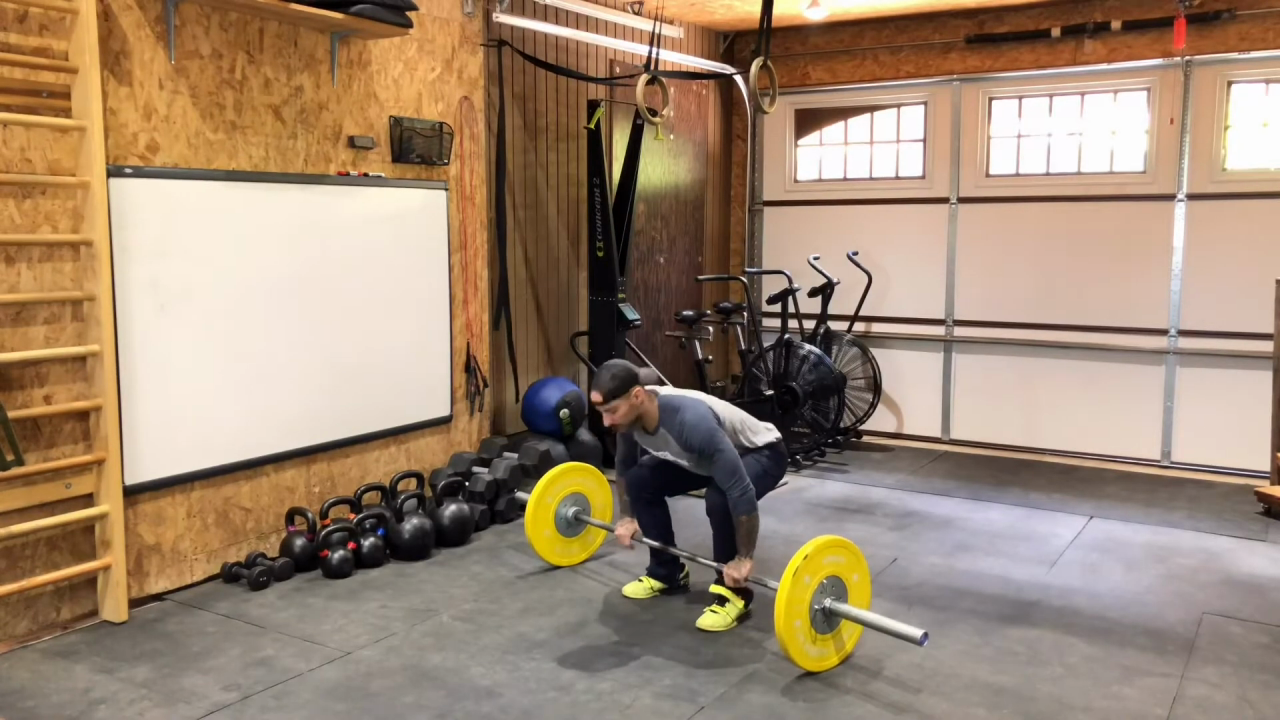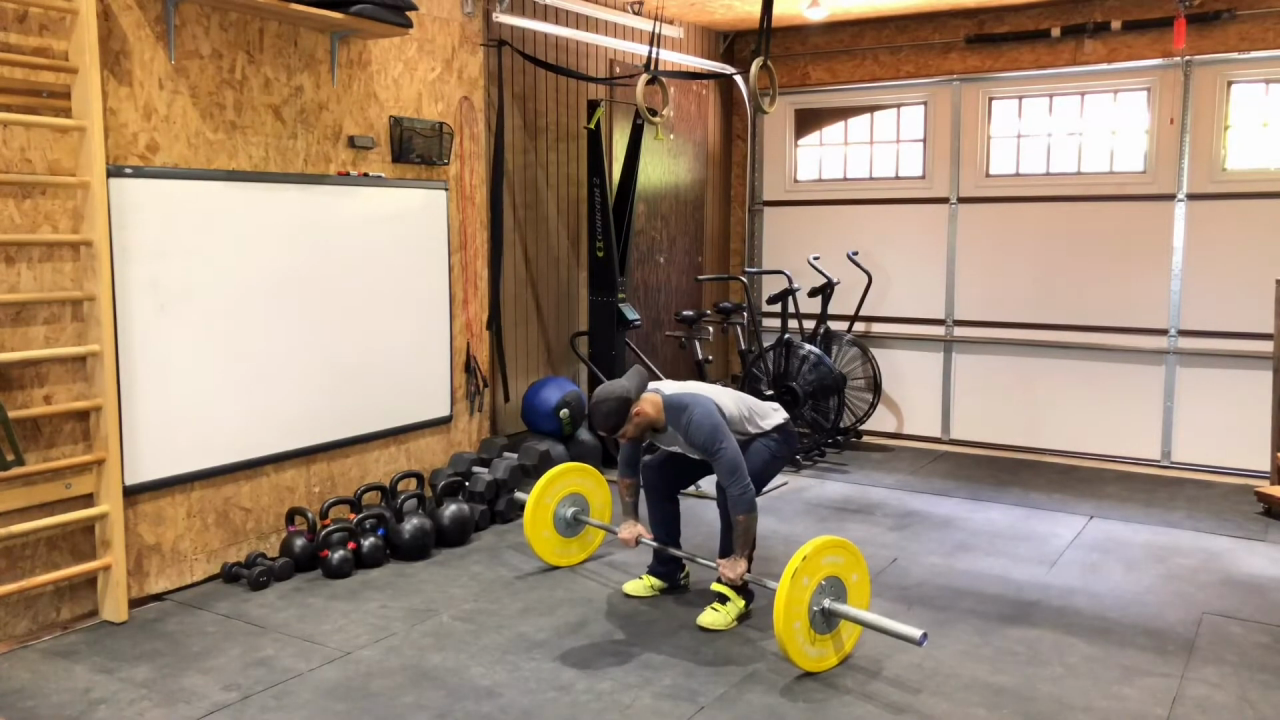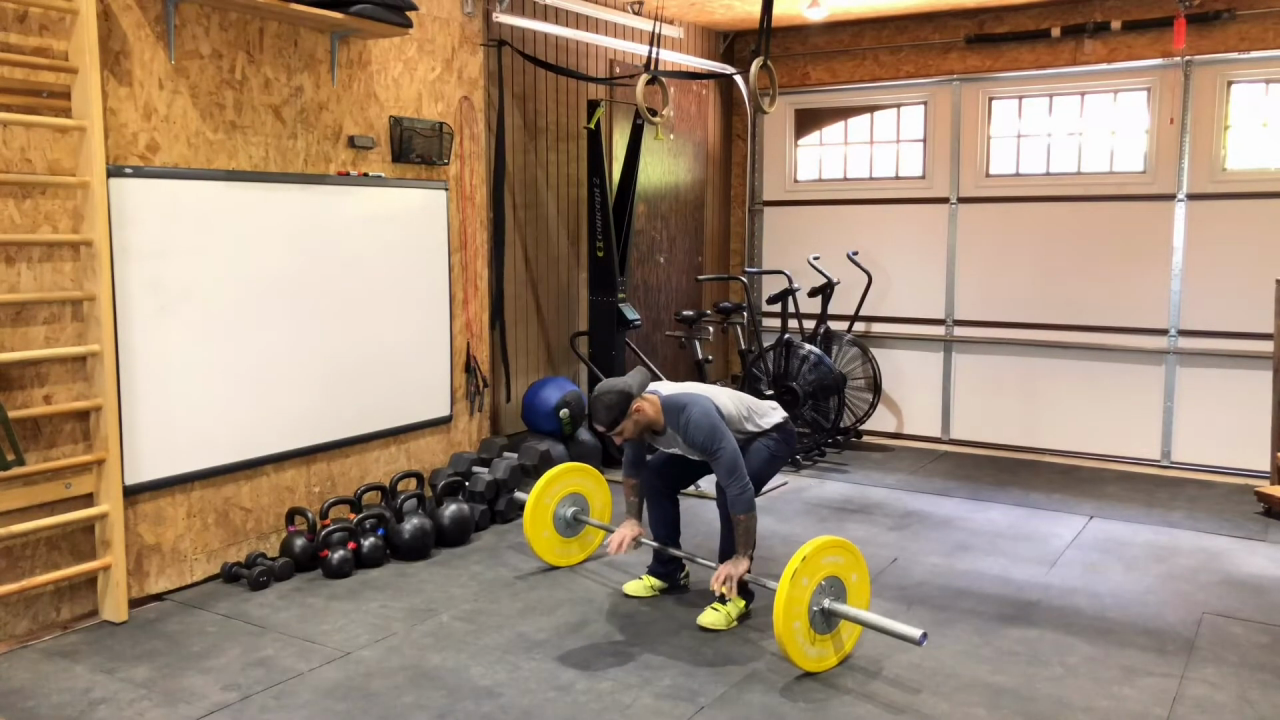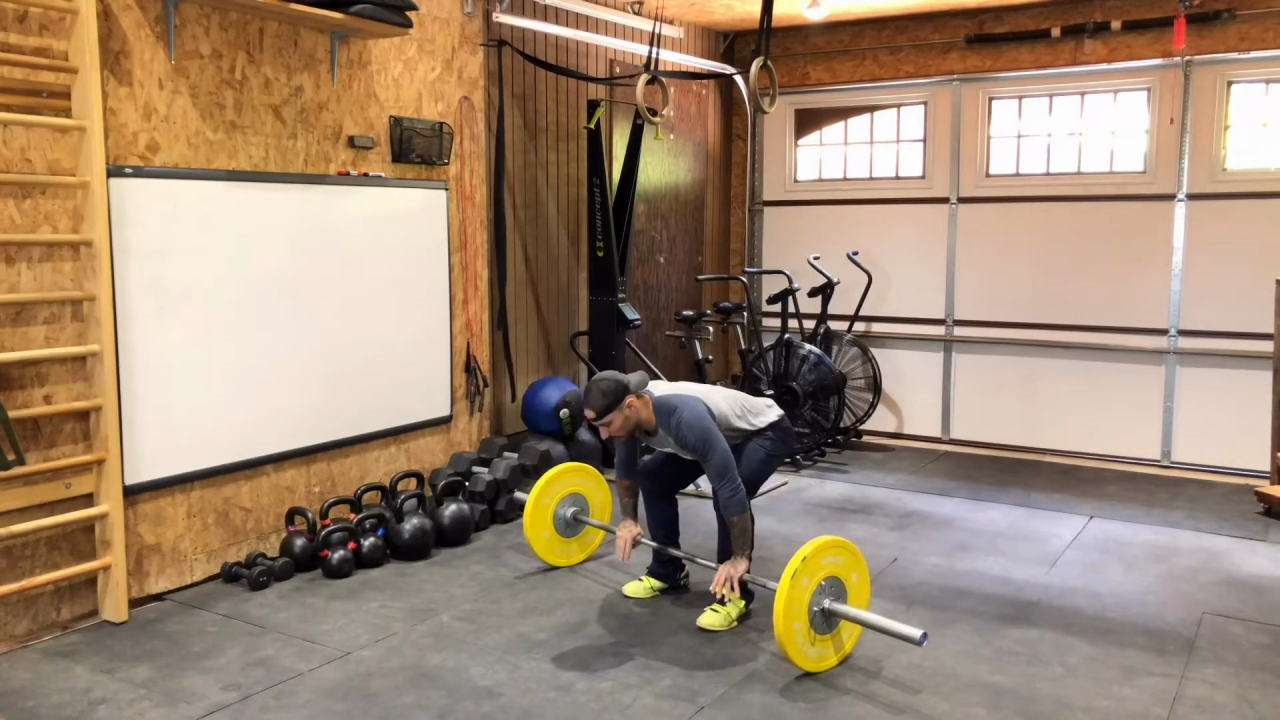
dt=0.7s
person 1, frame 1
left shoulder: (690, 420)
right shoulder: (631, 412)
left elbow: (741, 491)
right elbow: (625, 465)
left wrist: (744, 558)
right wrist: (627, 516)
left hip: (762, 453)
left knee: (719, 498)
right knee: (640, 479)
left ankle: (733, 592)
right ankle: (667, 572)
person 1, frame 2
left shoulder: (697, 418)
right shoulder: (635, 406)
left elbow: (740, 488)
right elbow: (628, 466)
left wrist: (740, 558)
right wrist: (630, 518)
left hip: (770, 434)
right hip: (729, 434)
left knee: (727, 489)
right knee: (655, 473)
left ankle: (735, 591)
right ankle: (668, 570)
person 1, frame 3
left shoulder: (695, 418)
right shoulder: (636, 410)
left elbow: (739, 487)
right elbow: (634, 467)
left wrist: (742, 557)
right wrist: (633, 519)
left hip: (770, 434)
right hip: (729, 433)
left knee: (728, 490)
right knee: (655, 475)
left ankle: (736, 592)
right ankle: (668, 571)
person 1, frame 4
left shoulder: (685, 419)
right shoulder: (630, 412)
left elbow: (730, 489)
right elbow: (626, 468)
left wrist: (740, 557)
right wrist: (628, 519)
left hip: (767, 432)
right hip: (725, 432)
left knee: (725, 491)
right knee: (652, 475)
left ankle: (734, 592)
right ankle: (668, 571)
